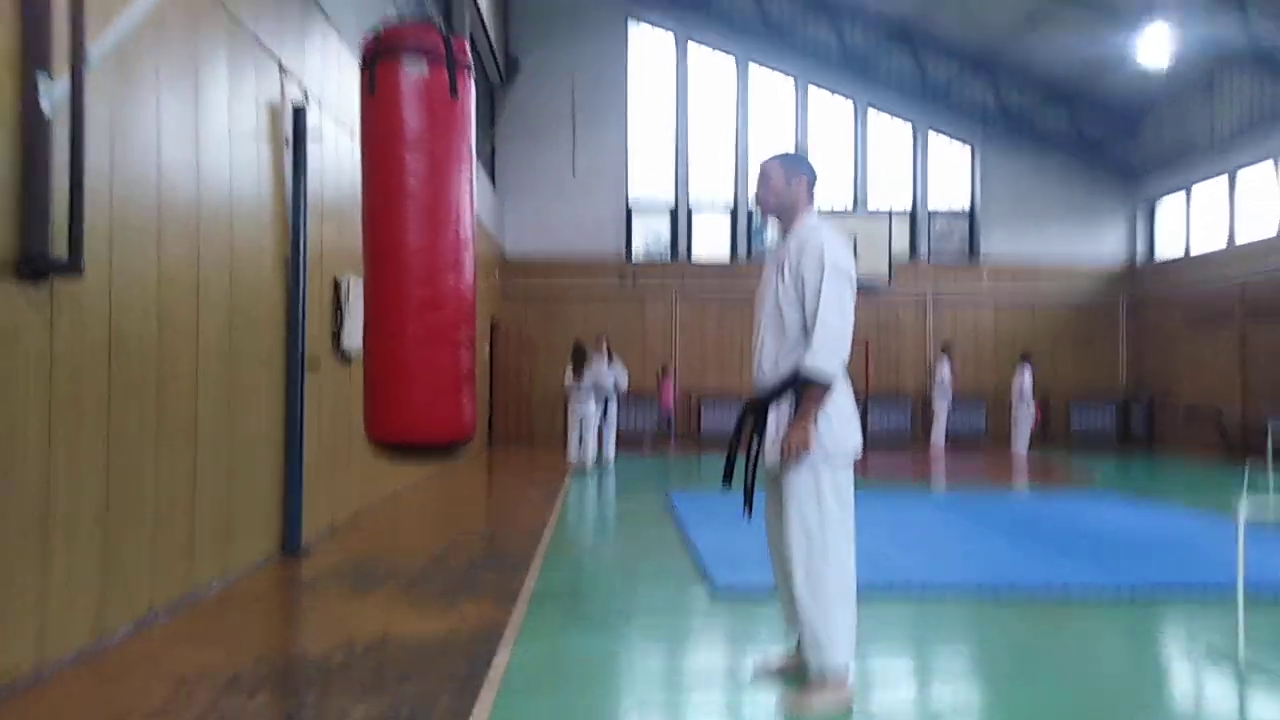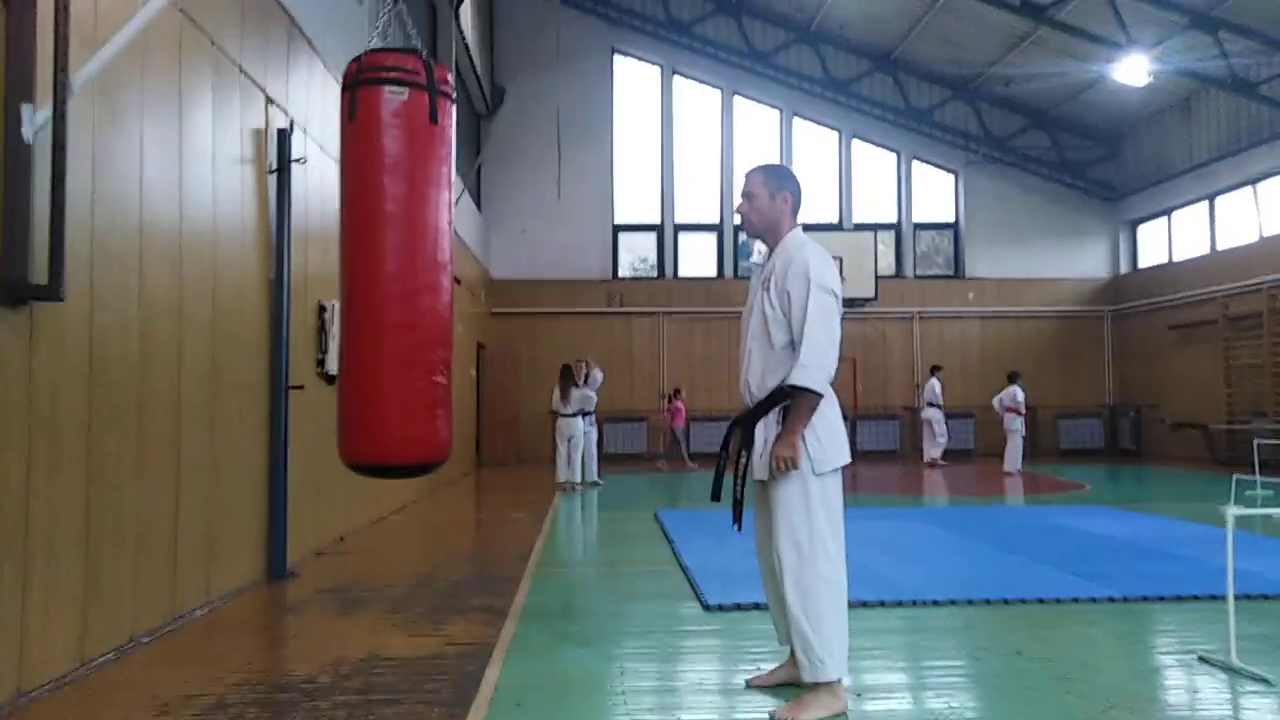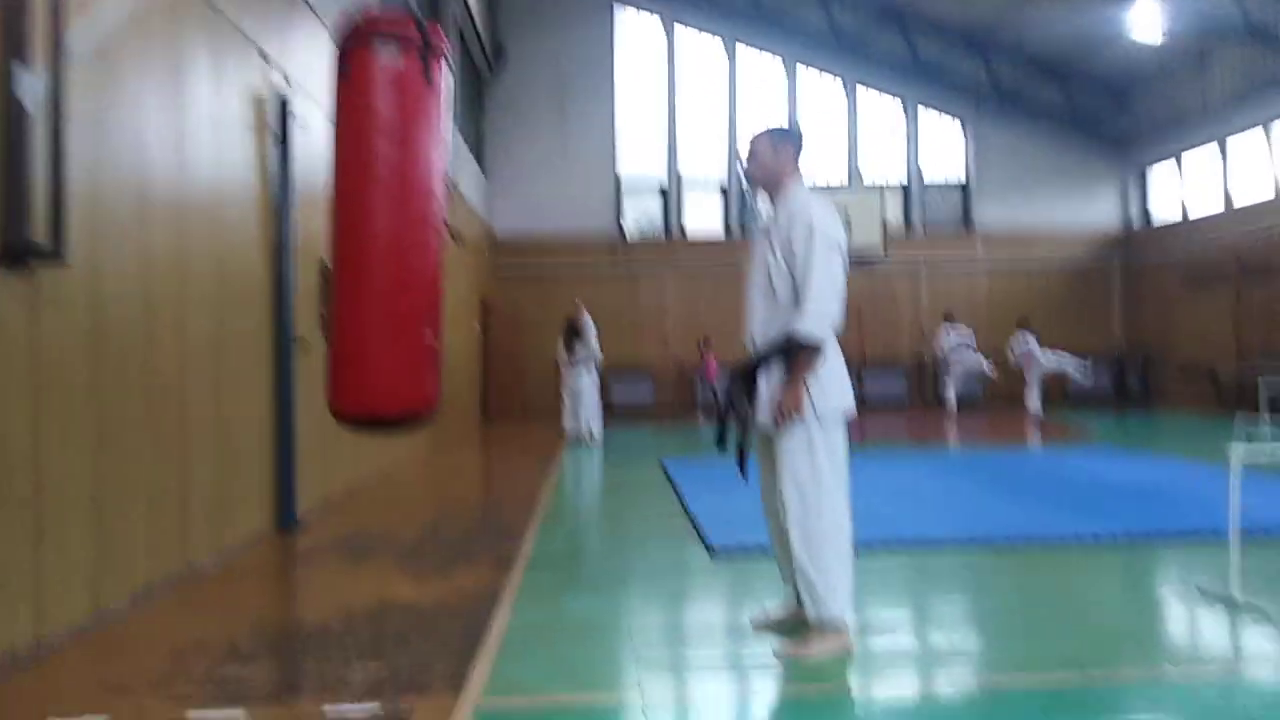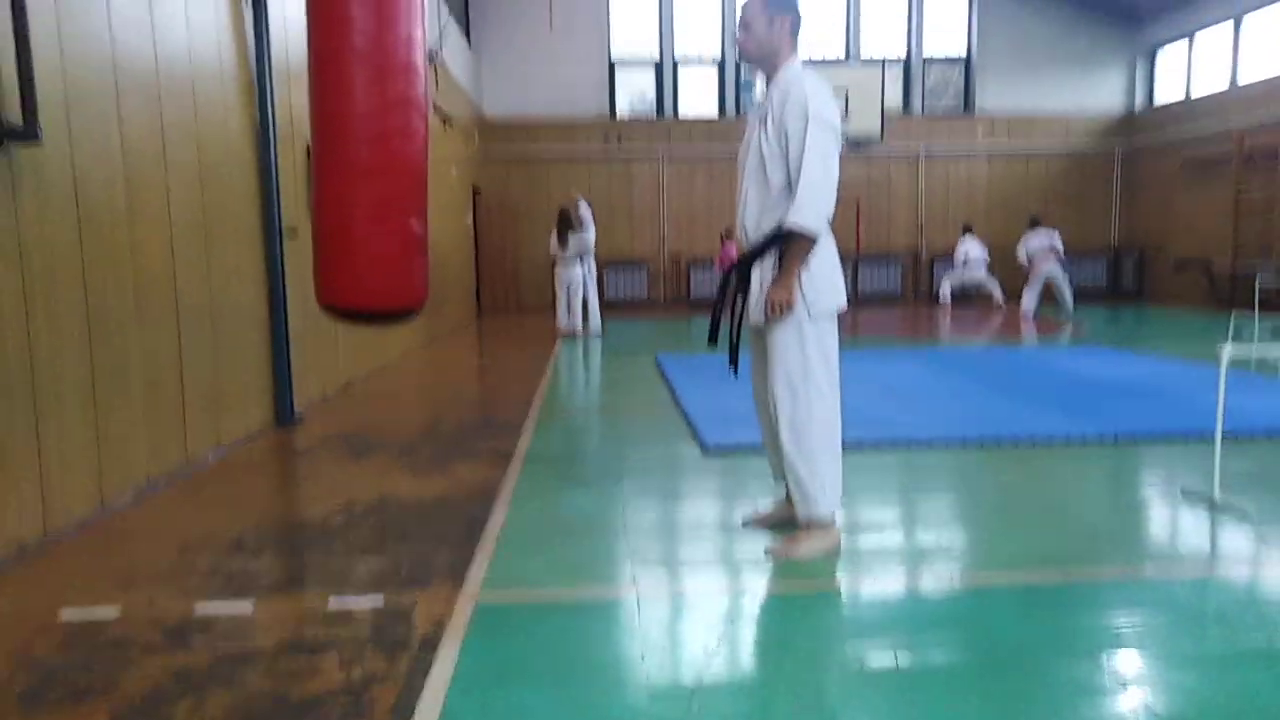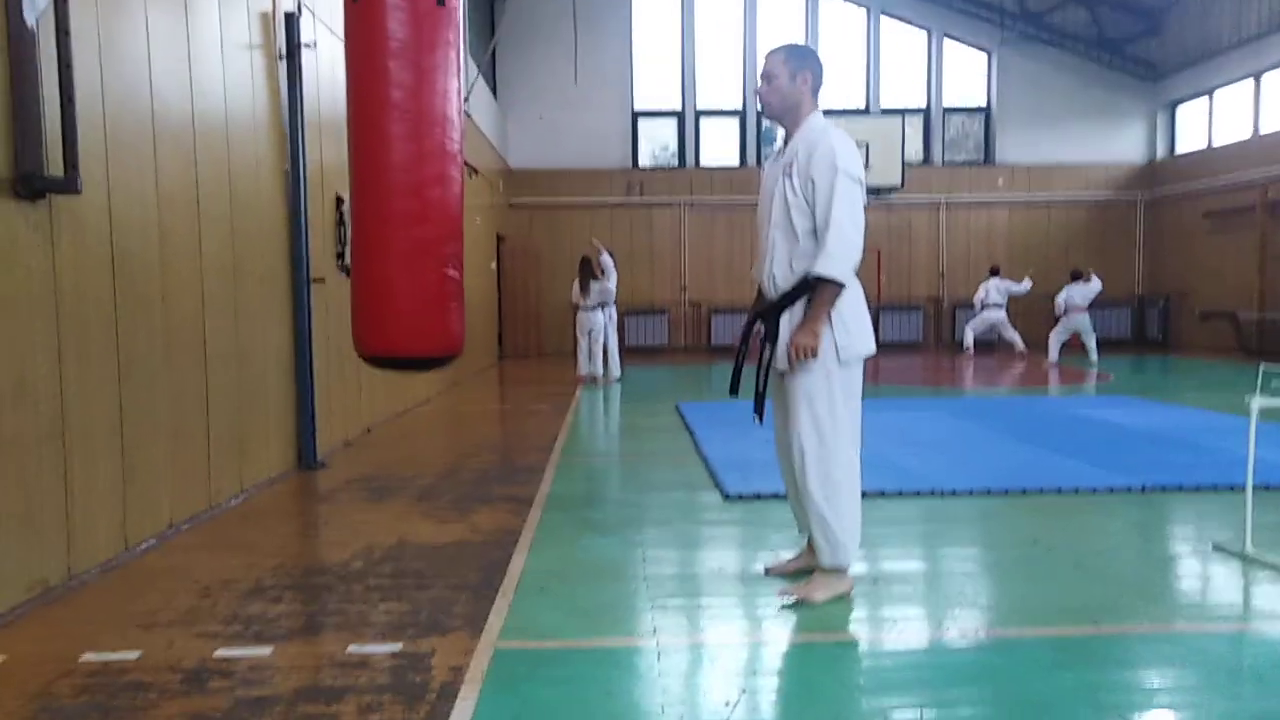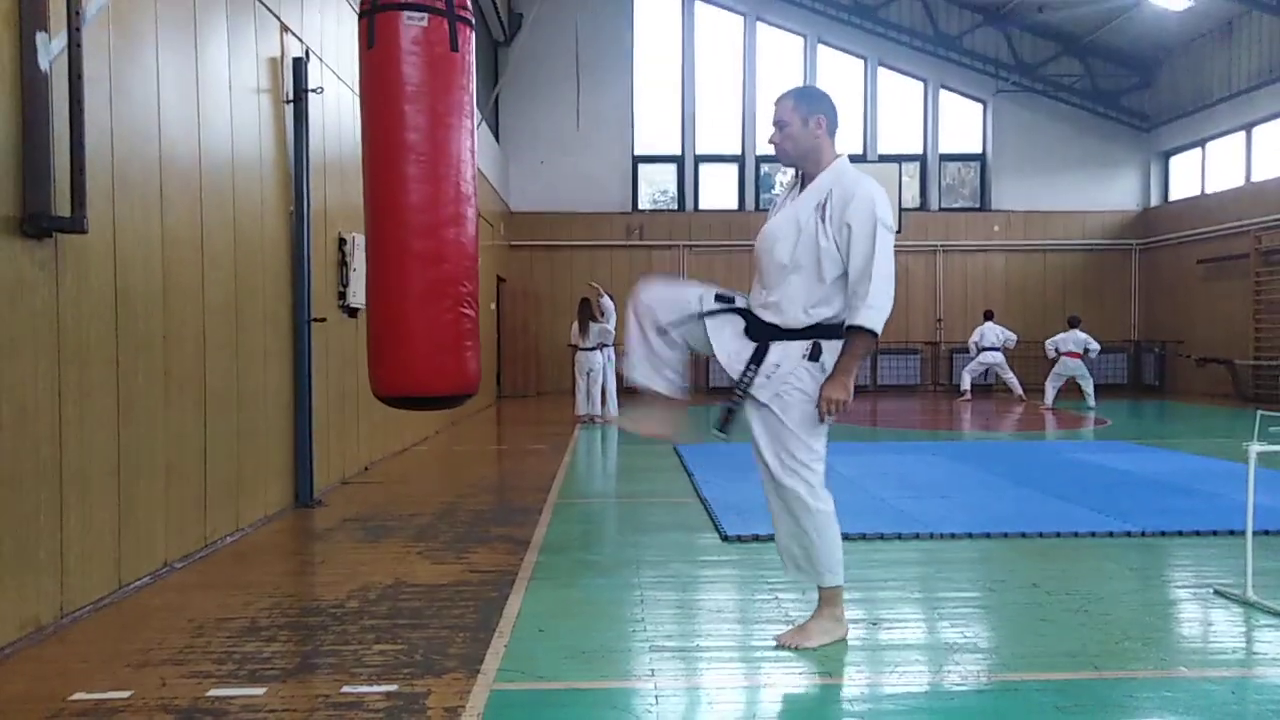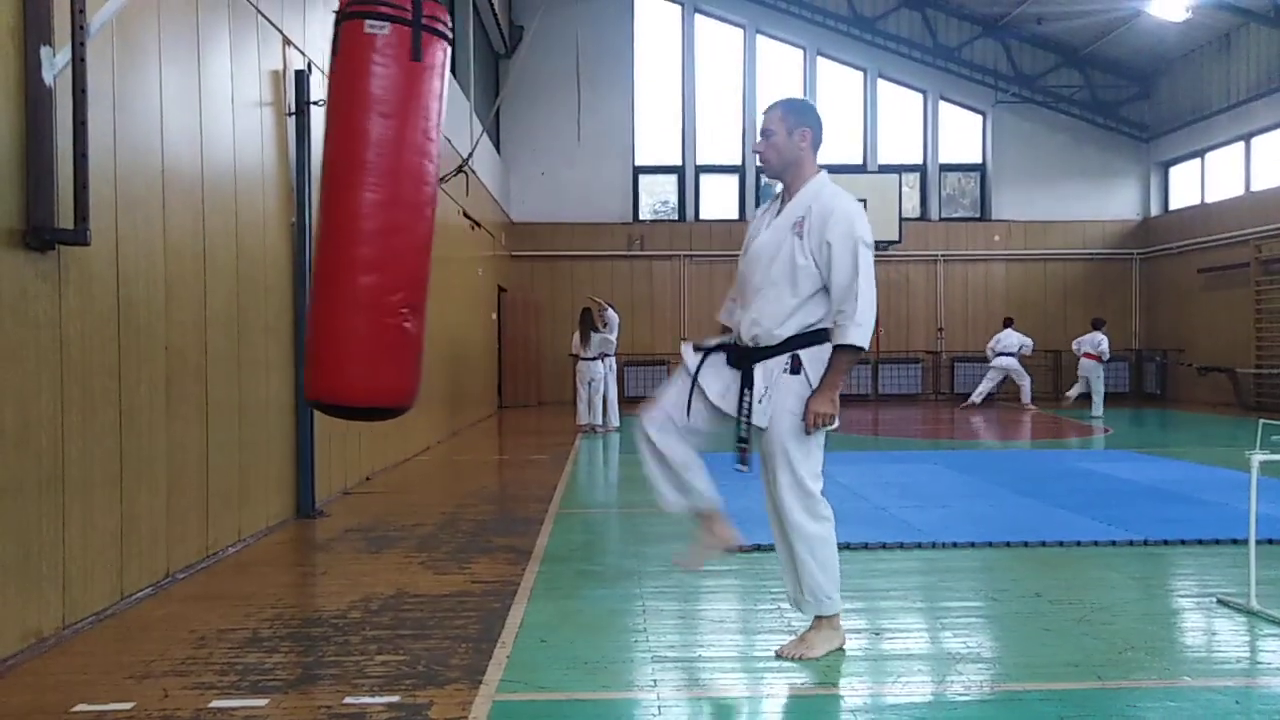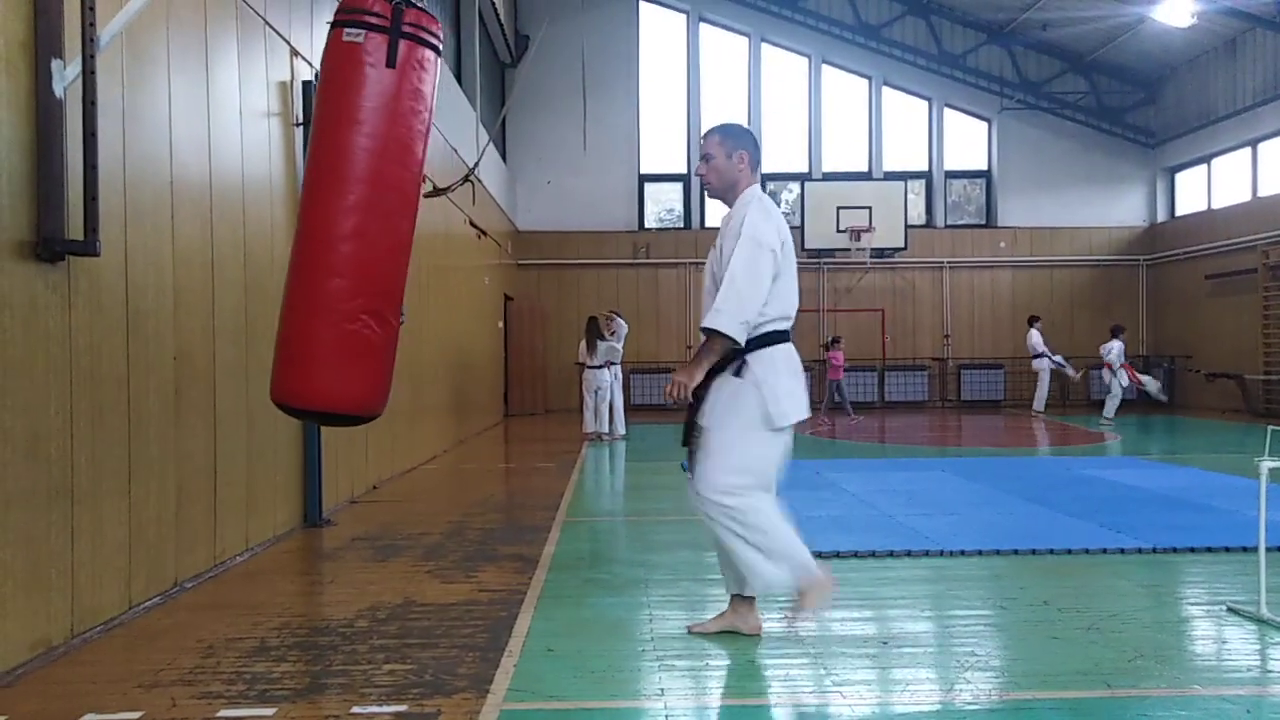
dt=0.4s
person 1, frame 1
left shoulder: (820, 246)
right shoulder: (785, 249)
left elbow: (830, 342)
left wrist: (803, 419)
left hip: (810, 416)
right hip: (782, 415)
left knee: (816, 543)
right knee: (789, 540)
left ankle: (833, 673)
right ankle: (808, 648)
person 1, frame 2
left shoulder: (806, 261)
right shoulder: (772, 267)
left elbow: (817, 357)
left wrist: (791, 433)
left hip: (799, 431)
right hip: (772, 429)
left knee: (808, 555)
right knee: (779, 554)
right ankle: (799, 657)
person 1, frame 3
left shoulder: (809, 215)
right shoulder: (778, 220)
left elbow: (821, 308)
left wrist: (795, 384)
left hip: (803, 381)
right hip: (775, 379)
left knee: (812, 499)
right knee: (785, 498)
left ankle: (831, 622)
right ankle: (805, 602)
person 1, frame 4
left shoulder: (804, 94)
right shoulder: (771, 100)
left elbow: (814, 196)
left wrist: (787, 275)
left hip: (795, 271)
right hip: (770, 270)
left knee: (802, 395)
right knee: (774, 393)
left ankle: (821, 520)
right ankle: (795, 497)
person 1, frame 5
left shoulder: (829, 147)
right shoulder: (783, 157)
left elbow: (842, 246)
left wrist: (812, 322)
right wrist: (762, 315)
left hip: (823, 321)
right hip: (789, 319)
left knee: (821, 442)
right knee: (794, 442)
left ankle: (836, 565)
right ankle: (817, 545)
person 1, frame 6
left shoulder: (860, 195)
right shoulder: (791, 195)
left elbow: (874, 296)
left wrist: (843, 375)
right wrist: (734, 326)
left hip: (803, 360)
right hip: (752, 333)
left knee: (794, 478)
right knee: (654, 298)
left ankle: (830, 609)
right ankle: (662, 400)
person 1, frame 7
left shoulder: (837, 211)
right shoulder: (768, 212)
left elbow: (856, 310)
left wrist: (828, 389)
right wrist: (721, 346)
left hip: (792, 374)
right hip: (739, 361)
left knee: (795, 498)
right knee: (662, 424)
left ankle: (826, 622)
right ankle: (713, 523)
person 1, frame 8
left shoulder: (754, 218)
right shoulder: (747, 219)
left elbow: (738, 306)
left wrist: (695, 366)
left hip: (756, 377)
right hip: (744, 375)
left knee: (723, 490)
right knee: (722, 486)
left ankle: (806, 577)
right ankle: (743, 607)
